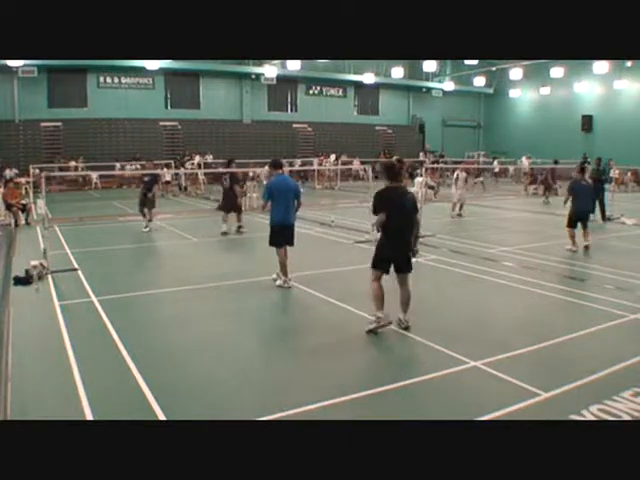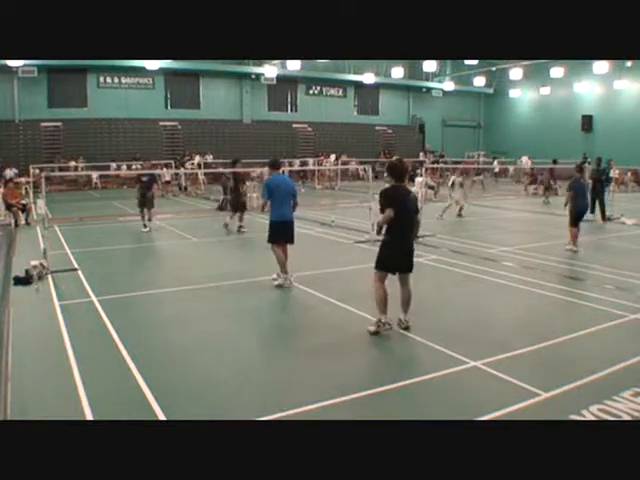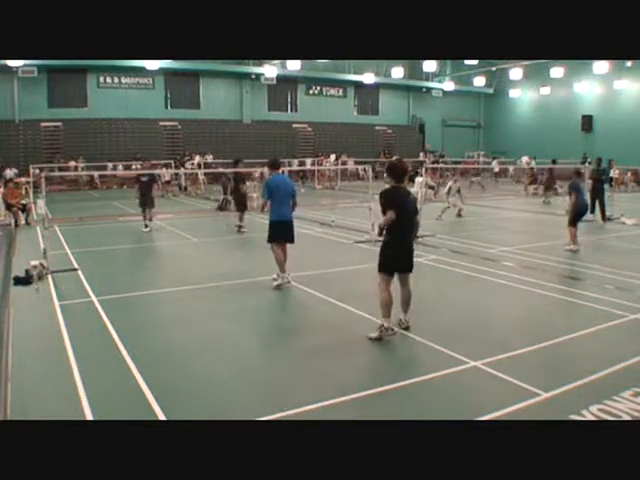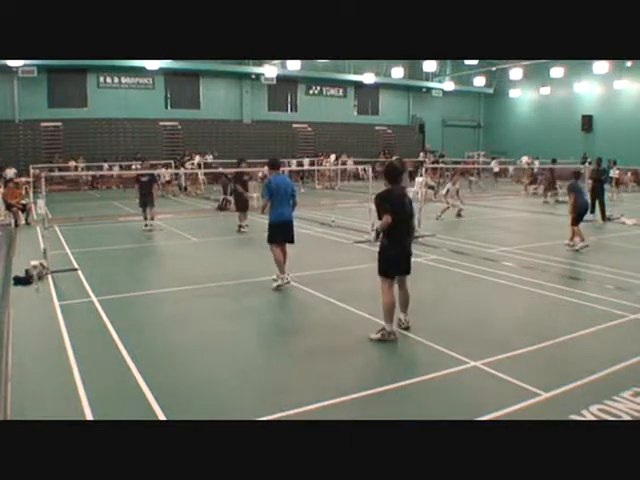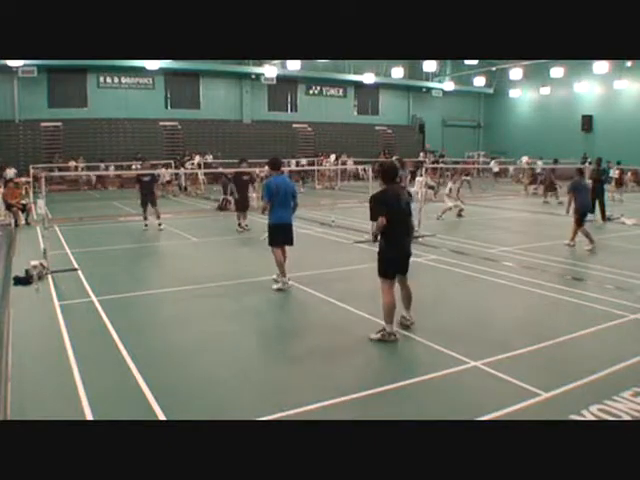
dt=0.2s
person 1, frame 1
left shoulder: (382, 194)
right shoulder: (409, 195)
left elbow: (381, 218)
right elbow: (416, 222)
left wrist: (377, 224)
right wrist: (414, 244)
left hip: (387, 244)
right hip: (405, 245)
left knee: (376, 279)
right knee: (403, 282)
left ankle: (380, 316)
right ankle: (404, 318)
person 1, frame 2
left shoulder: (387, 193)
right shoulder: (411, 195)
left elbow: (389, 214)
right elbow: (417, 222)
left wrist: (379, 224)
left hip: (391, 244)
right hip: (407, 245)
left knee: (378, 281)
right knee: (405, 283)
left ankle: (383, 320)
right ankle: (404, 319)
person 1, frame 3
left shoulder: (387, 193)
right shoulder: (410, 195)
left elbow: (391, 216)
right elbow: (416, 222)
left wrist: (381, 226)
left hip: (392, 245)
right hip: (407, 245)
left knee: (383, 285)
right knee: (405, 282)
left ankle: (386, 326)
right ankle: (404, 319)
person 1, frame 4
left shoulder: (382, 196)
right shoulder: (406, 196)
left elbow: (387, 220)
right elbow: (412, 225)
left wrist: (378, 230)
left hip: (390, 248)
right hip: (405, 247)
left knee: (387, 288)
right knee: (402, 284)
left ankle: (389, 330)
right ankle: (404, 319)
person 1, frame 5
left shoulder: (378, 197)
right shoulder: (403, 195)
left elbow: (382, 222)
right elbow: (411, 224)
left wrist: (375, 232)
left hip: (389, 248)
right hip: (404, 247)
left knee: (387, 288)
right knee: (403, 282)
left ankle: (389, 331)
right ankle: (407, 316)
person 2, frame 1
left shoulder: (271, 183)
right shoulder: (292, 182)
left elbow: (265, 203)
right elbow: (299, 203)
left wrist: (263, 208)
left hip: (277, 220)
right hip: (289, 220)
left knee: (280, 249)
right knee: (284, 247)
left ankle: (286, 279)
right ankle: (282, 273)
person 2, frame 2
left shoulder: (270, 181)
right shoulder: (290, 181)
left elbow: (265, 201)
right elbow: (295, 202)
left wrist: (262, 209)
left hip: (277, 218)
right hip: (288, 218)
left knee: (276, 246)
right knee: (283, 245)
left ankle: (286, 276)
right ankle: (282, 273)
person 2, frame 3
left shoulder: (270, 181)
right shoulder: (288, 180)
left elbow: (266, 201)
right elbow: (294, 202)
left wrist: (262, 209)
left hip: (276, 218)
right hip: (288, 218)
left knee: (275, 246)
right knee: (283, 245)
left ankle: (284, 275)
right ankle: (282, 273)
person 2, frame 4
left shoulder: (270, 181)
right shoulder: (288, 181)
left elbow: (266, 202)
right elbow: (294, 201)
left wrist: (262, 210)
left hip: (276, 218)
right hip: (288, 218)
left knee: (275, 246)
right knee: (283, 246)
left ankle: (284, 276)
right ankle: (281, 274)
person 2, frame 5
left shoulder: (269, 183)
right shoulder: (289, 182)
left elbow: (266, 204)
right elbow: (295, 203)
left wrist: (263, 211)
left hip: (275, 220)
right hip: (287, 220)
left knee: (276, 250)
right knee: (282, 248)
left ankle: (285, 280)
right ankle: (281, 274)
